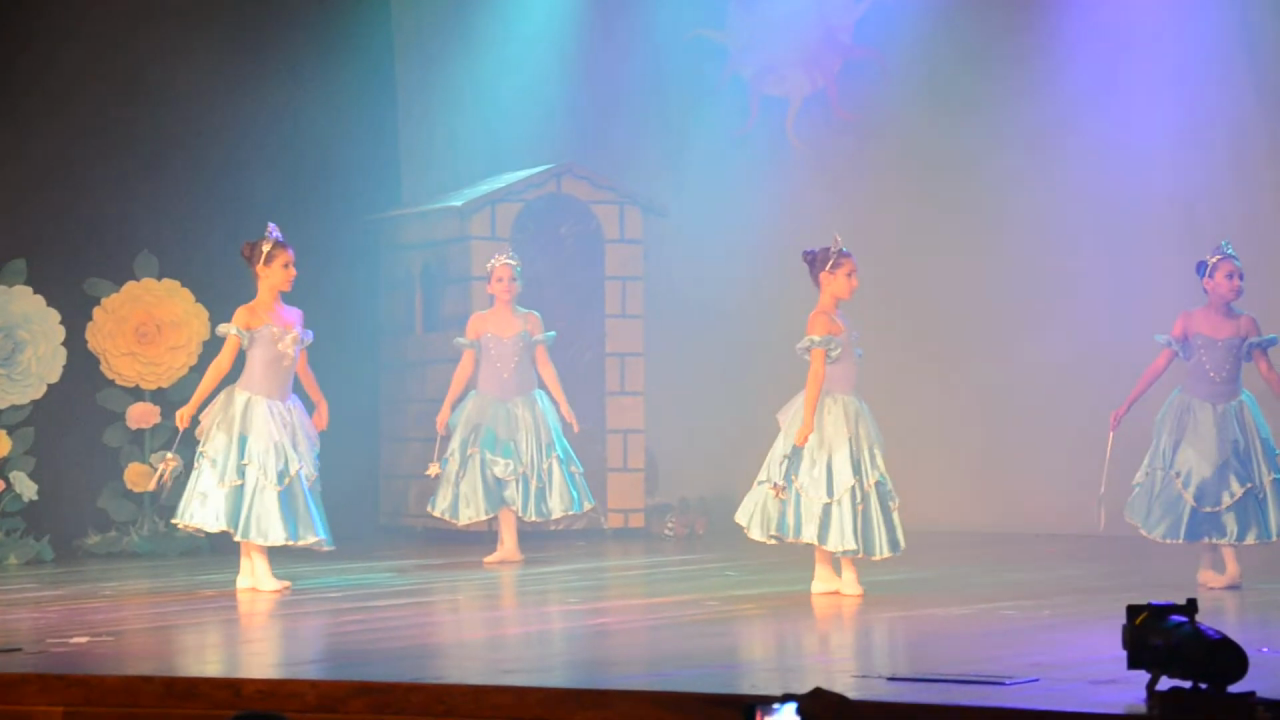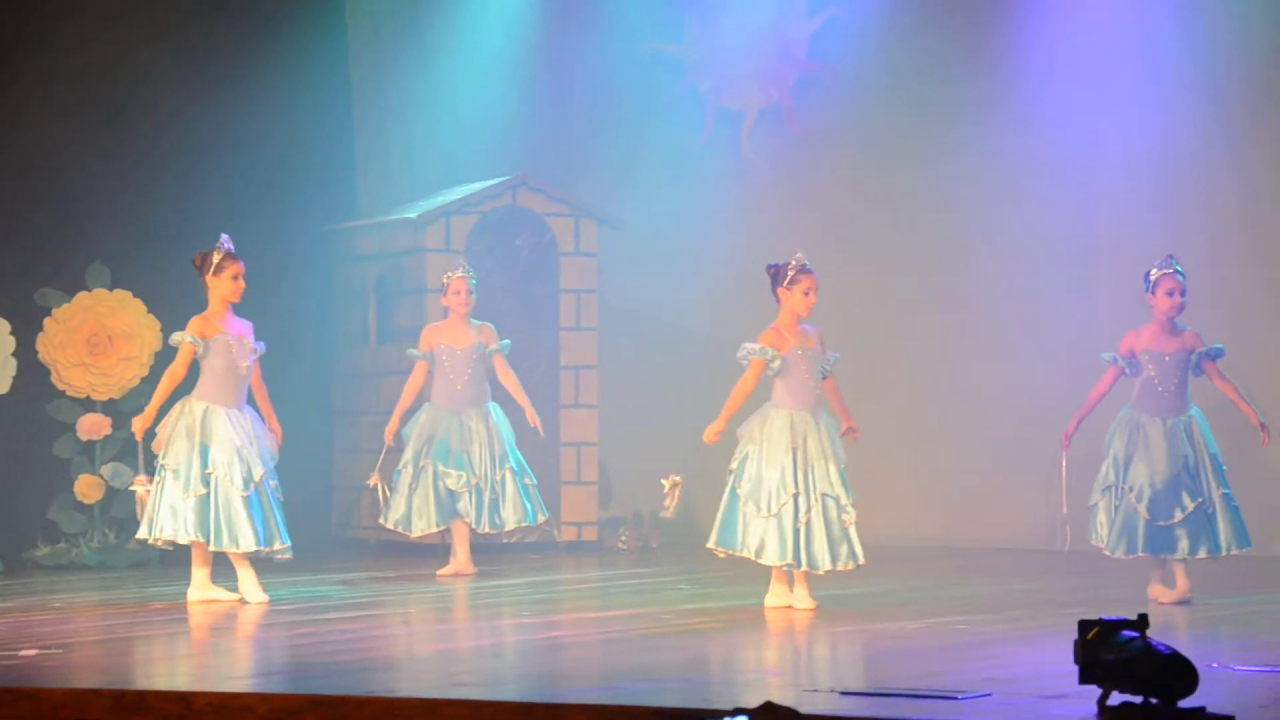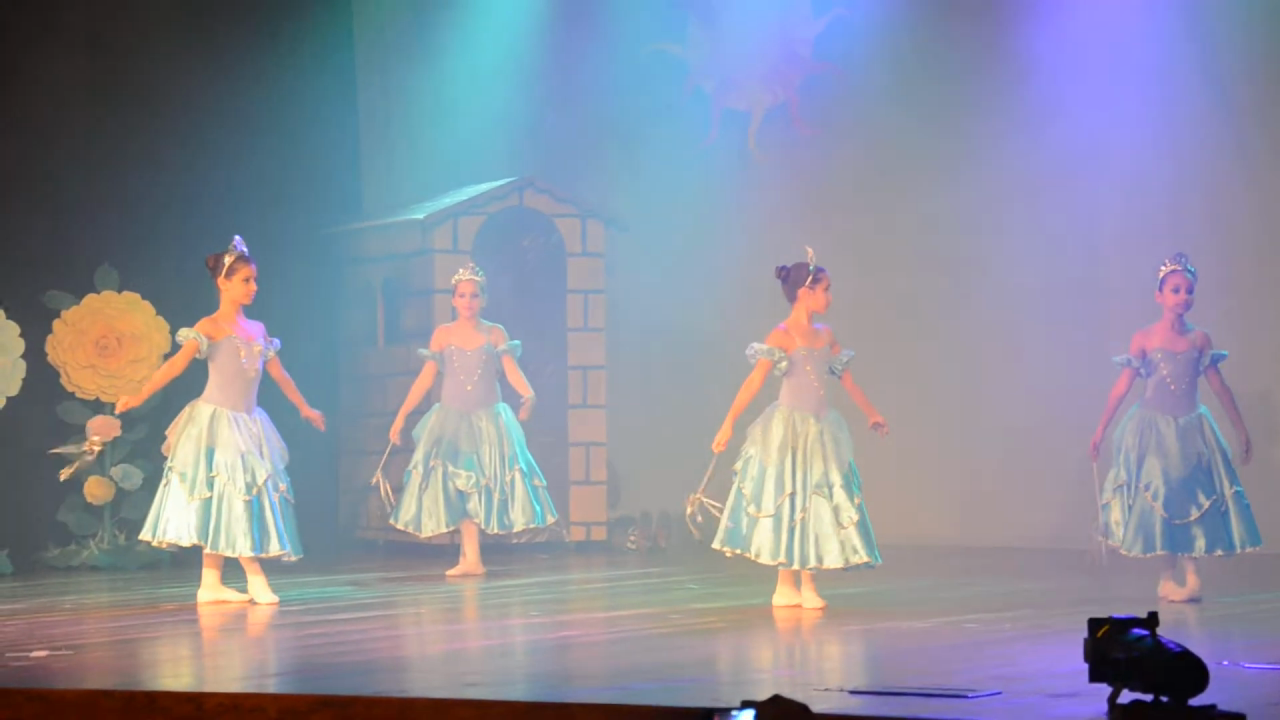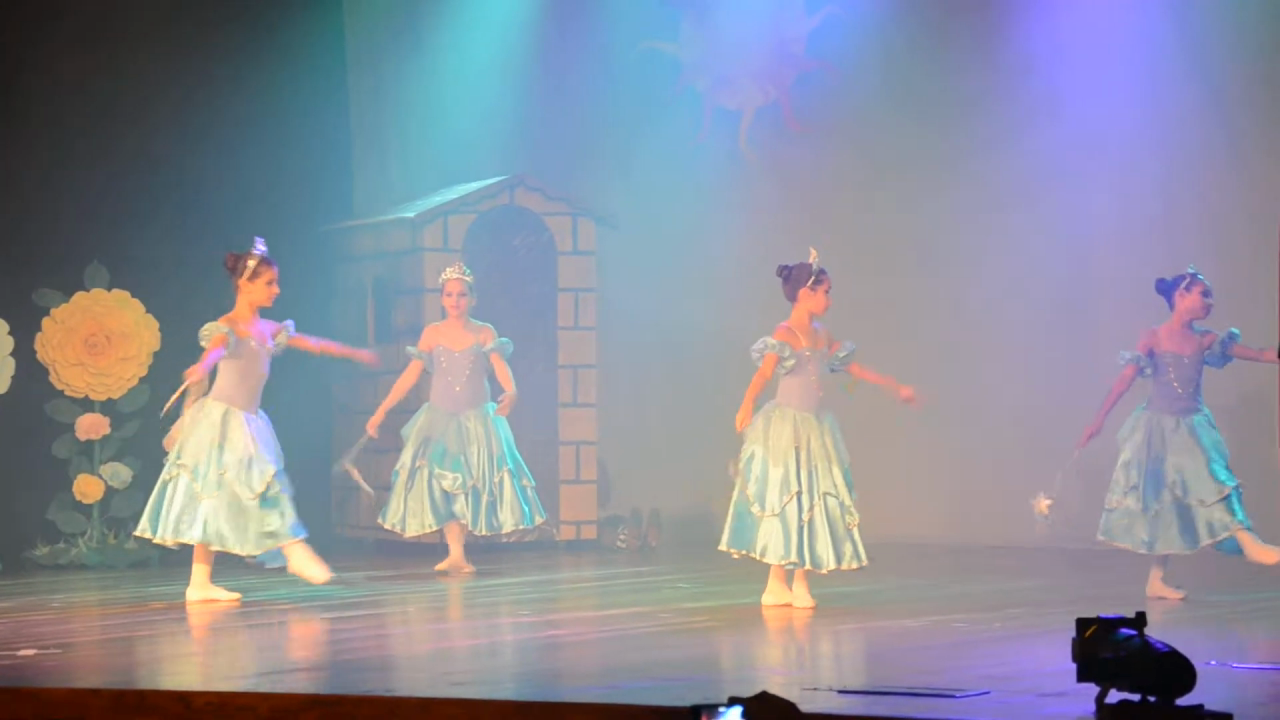
dt=0.7s
person 1, frame 1
left shoulder: (295, 315)
right shoulder: (246, 315)
right elbow: (223, 362)
left wrist: (320, 403)
right wrist: (192, 404)
left hip: (285, 410)
right hip: (251, 408)
left knee: (278, 484)
right knee: (255, 484)
left ankle: (249, 570)
right ankle: (258, 566)
person 1, frame 2
left shoulder: (245, 327)
right shoulder: (200, 324)
left elbow: (255, 378)
right elbow: (177, 370)
left wrist: (271, 420)
right wrist: (149, 412)
left hip: (238, 419)
right hip: (206, 419)
left knee: (227, 496)
right knee: (214, 496)
left ankle: (201, 583)
right ankle: (245, 575)
person 1, frame 3
left shoulder: (257, 329)
right shoulder: (209, 327)
left elbow: (278, 371)
right elbow: (177, 364)
left wrist: (304, 407)
right wrist: (140, 396)
left hip: (249, 422)
right hip: (217, 421)
left knee: (237, 500)
right knee: (223, 499)
left ankle: (212, 584)
right ankle: (254, 575)
person 1, frame 4
left shoulder: (269, 328)
right shoulder: (226, 325)
left elbow: (311, 343)
right elbow: (211, 352)
left wrist: (352, 353)
right wrist: (199, 371)
left hip: (250, 421)
right hip: (220, 419)
right knee: (214, 498)
person 2, frame 1
left shoulder: (838, 318)
right shoulder: (820, 319)
right elbow: (817, 371)
right wrist: (808, 420)
left hip: (846, 413)
right hip: (826, 414)
left knee: (847, 489)
right knee: (829, 489)
left ankle: (835, 571)
right ankle: (829, 572)
person 2, frame 2
left shoulder: (813, 334)
right shoulder: (773, 336)
left elbow: (827, 380)
right elbow: (749, 381)
left wrist: (845, 419)
right wrist: (722, 421)
left hip: (813, 428)
right hip: (783, 427)
left knee: (811, 502)
right knee: (786, 502)
left ankle: (791, 585)
right ankle: (784, 586)
person 2, frame 3
left shoulder: (826, 335)
right shoulder: (781, 336)
left elbow: (846, 378)
right elbow: (755, 381)
left wrist: (872, 413)
right wrist: (728, 424)
left hip: (821, 429)
right hip: (789, 428)
left knee: (818, 503)
right knee: (790, 503)
left ankle: (805, 584)
right ankle: (788, 586)
person 2, frame 4
left shoulder: (822, 336)
right shoulder: (784, 334)
left elbow: (856, 369)
right elbow: (764, 372)
left wrist: (896, 388)
right wrist: (747, 406)
left hip: (816, 428)
right hip: (786, 426)
left knee: (816, 501)
right knee: (785, 501)
left ankle: (799, 582)
right ankle: (777, 585)
person 3, frame 1
left shoulder: (1246, 324)
right shoulder: (1188, 320)
right elbow: (1159, 365)
right wrist: (1126, 405)
left hip: (1233, 414)
right hip: (1193, 411)
left knee: (1226, 484)
right knee: (1197, 483)
left ankle: (1208, 565)
person 3, frame 2
left shoulder: (1190, 339)
right shoulder: (1134, 338)
left elbow: (1219, 379)
right elbow: (1106, 382)
left wrist: (1254, 415)
right wrist: (1075, 421)
left hip: (1181, 430)
right hip: (1142, 429)
left knee: (1178, 500)
right knee: (1149, 499)
left ankle: (1159, 580)
person 3, frame 3
left shoulder: (1200, 338)
right shoulder: (1144, 338)
left elbow: (1219, 386)
right elbow: (1122, 386)
left wrist: (1241, 430)
right wrist: (1101, 429)
left hip: (1191, 428)
right hip: (1153, 428)
left knee: (1188, 498)
right knee: (1159, 498)
left ankle: (1169, 579)
person 3, frame 4
left shoulder: (1206, 339)
right shoulder: (1153, 337)
right elbow: (1125, 379)
right wrist: (1098, 420)
left hip: (1194, 426)
right hip: (1158, 426)
left knee: (1207, 483)
right knee: (1159, 499)
person 4, frame 1
left shoulder: (531, 320)
right shoulder: (477, 321)
left elbow: (544, 364)
right elbow: (466, 366)
left wrist: (563, 403)
right wrist: (446, 407)
left hip: (525, 406)
right hip: (488, 407)
left knee: (521, 471)
right knee: (494, 472)
left ankle: (506, 543)
right ankle: (509, 545)
person 4, frame 2
left shoulder: (486, 332)
right shoulder: (431, 333)
left elbow: (503, 372)
right elbow: (417, 378)
left wrist: (527, 405)
right wrist: (396, 416)
left hip: (478, 418)
right hip: (441, 419)
left knee: (473, 484)
right knee: (446, 484)
left ankle: (459, 555)
right ankle: (462, 558)
person 4, frame 3
left shoulder: (496, 333)
right shoulder: (442, 334)
left elbow: (512, 370)
right elbow: (425, 378)
left wrist: (529, 395)
right wrist: (401, 415)
left hip: (488, 419)
right hip: (451, 420)
left knee: (484, 485)
right knee: (456, 485)
left ankle: (467, 554)
right ankle: (472, 558)
person 4, frame 4
left shoulder: (485, 332)
right shoulder: (431, 333)
left elbow: (501, 367)
right elbow: (410, 375)
left wrist: (511, 392)
right wrist: (382, 410)
left hip: (477, 419)
right hip: (440, 419)
left knee: (472, 484)
right knee: (440, 481)
left ankle: (458, 551)
right ankle: (456, 553)
